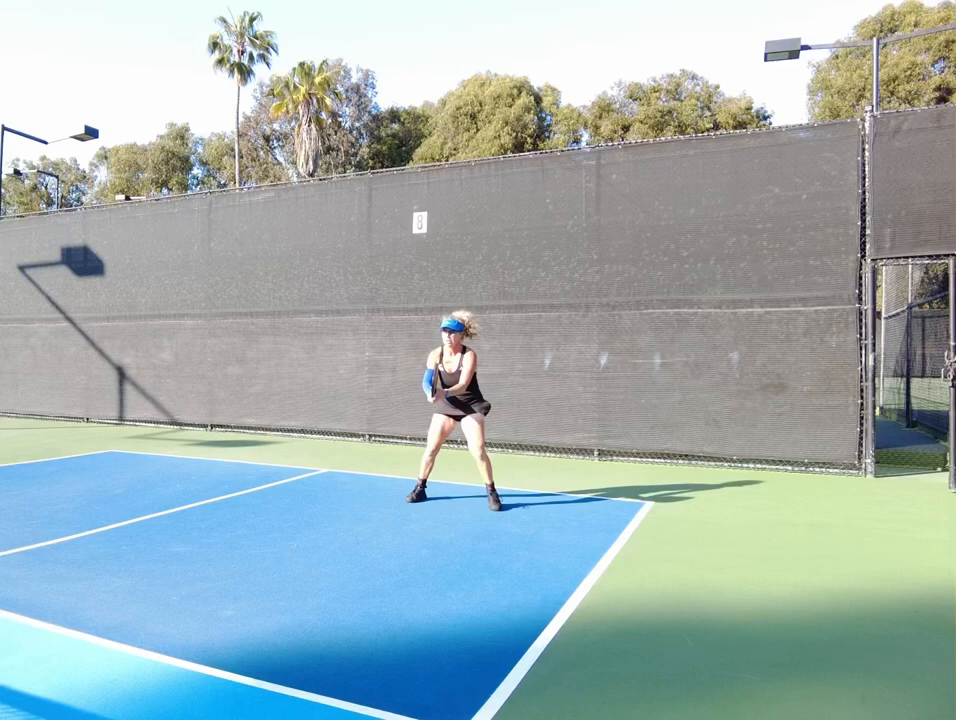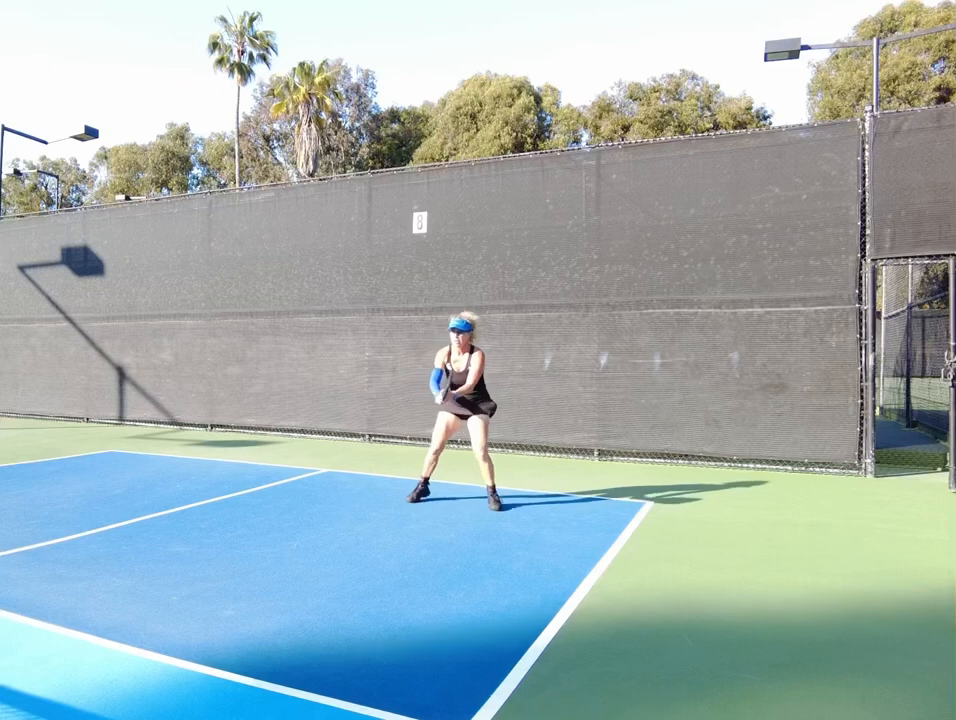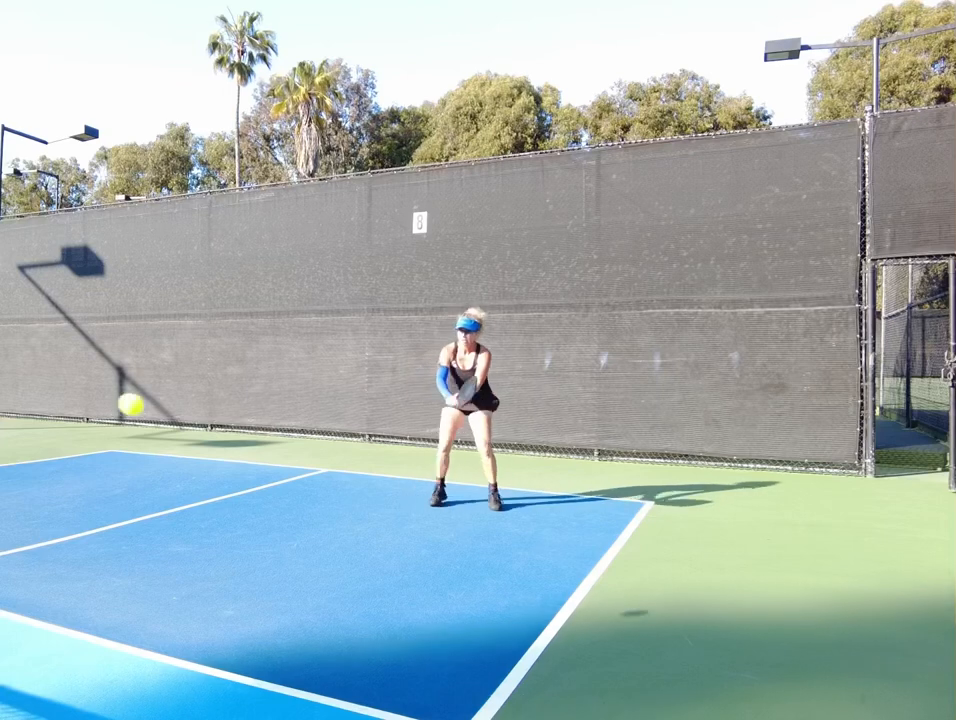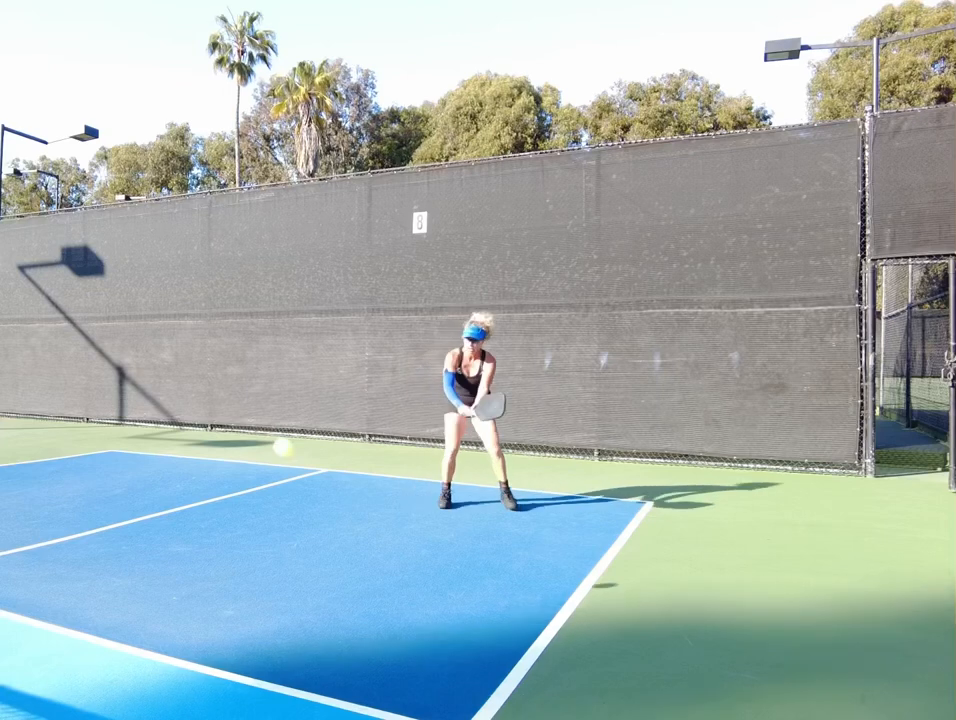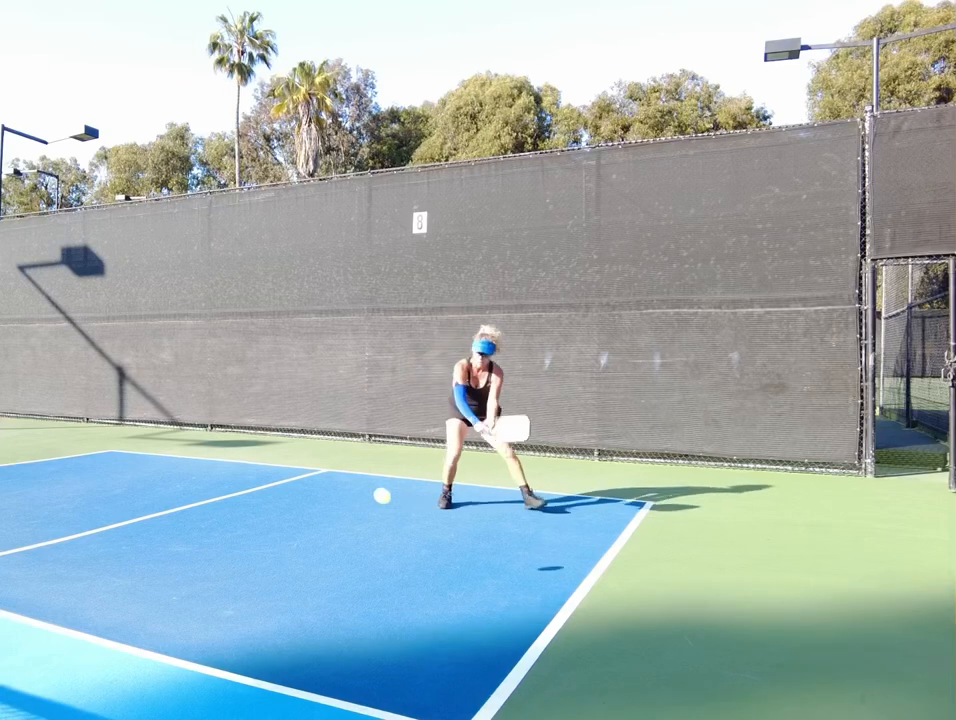
dt=0.1s
person 1, frame 1
left shoulder: (470, 356)
right shoulder: (435, 355)
left elbow: (464, 385)
right elbow: (427, 381)
left wrist: (444, 393)
right wrist: (430, 393)
left hip: (471, 407)
right hip: (446, 407)
left knee: (478, 451)
right knee: (431, 448)
left ankle: (492, 493)
right ankle: (420, 488)
person 1, frame 2
left shoulder: (477, 355)
right shoulder: (443, 354)
left elbow: (470, 385)
right elbow: (434, 380)
left wrist: (452, 394)
right wrist: (438, 393)
left hip: (477, 405)
right hip: (453, 405)
left knee: (480, 451)
right knee: (435, 446)
left ankle: (492, 493)
right ankle: (422, 486)
person 1, frame 3
left shoulder: (484, 354)
right shoulder: (448, 351)
left elbow: (478, 381)
right elbow: (440, 379)
left wrist: (461, 396)
right wrist: (449, 397)
left hip: (479, 402)
right hip: (451, 401)
left knee: (485, 448)
right knee: (444, 444)
left ankle: (493, 493)
right ankle: (439, 488)
person 1, frame 4
left shoulder: (489, 360)
right shoulder: (453, 356)
left elbow: (483, 388)
right elbow: (447, 386)
left wrist: (476, 407)
right wrist: (462, 406)
right hip: (456, 406)
left knee: (494, 448)
right knee: (451, 449)
left ankle: (505, 491)
right ankle: (445, 491)
person 1, frame 5
left shoulder: (497, 371)
right shoulder: (461, 367)
left elbow: (492, 400)
right elbow: (459, 399)
left wrist: (491, 422)
right wrist: (476, 423)
left hip: (484, 413)
right hip: (459, 413)
left knee: (507, 450)
right knee: (453, 453)
left ankle: (527, 494)
right ankle: (446, 493)
